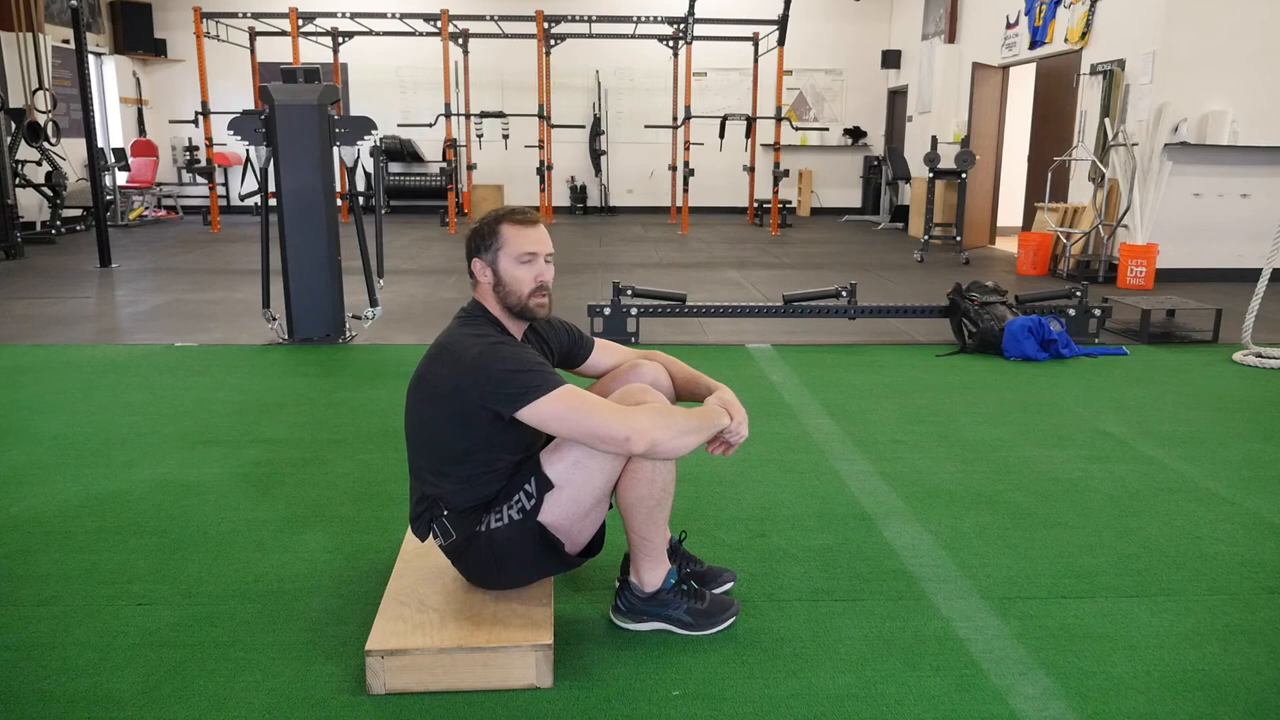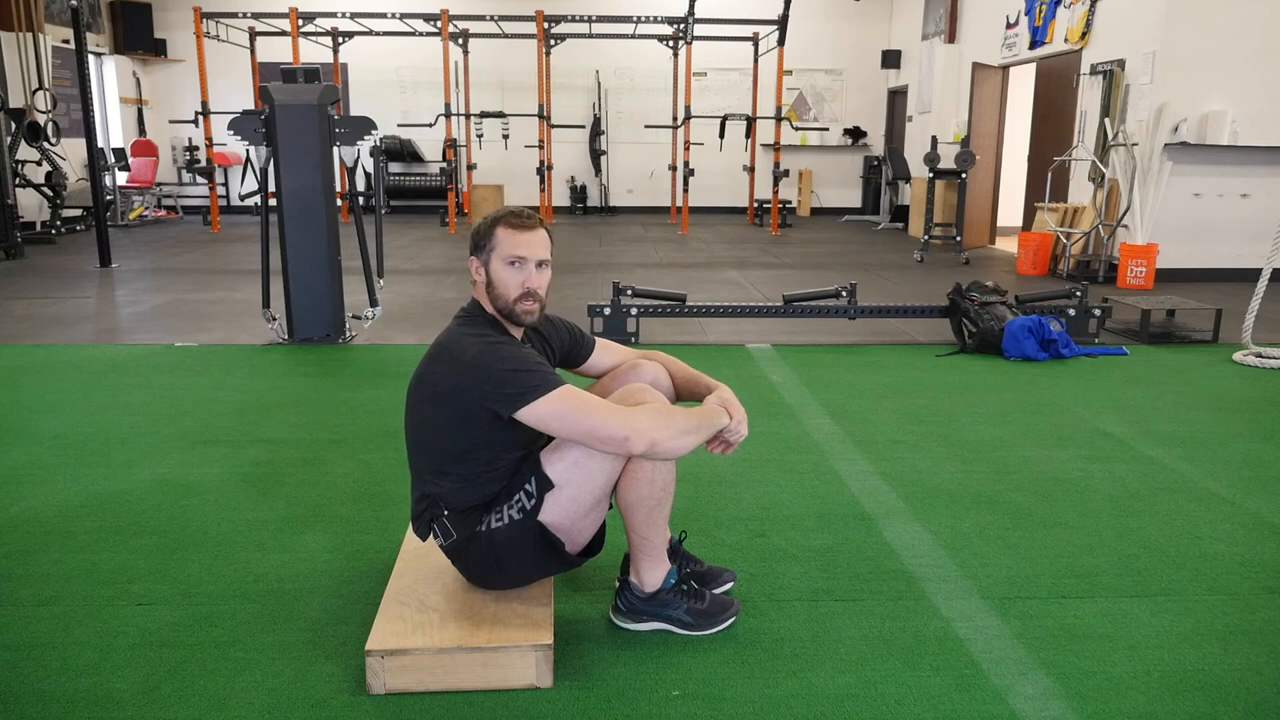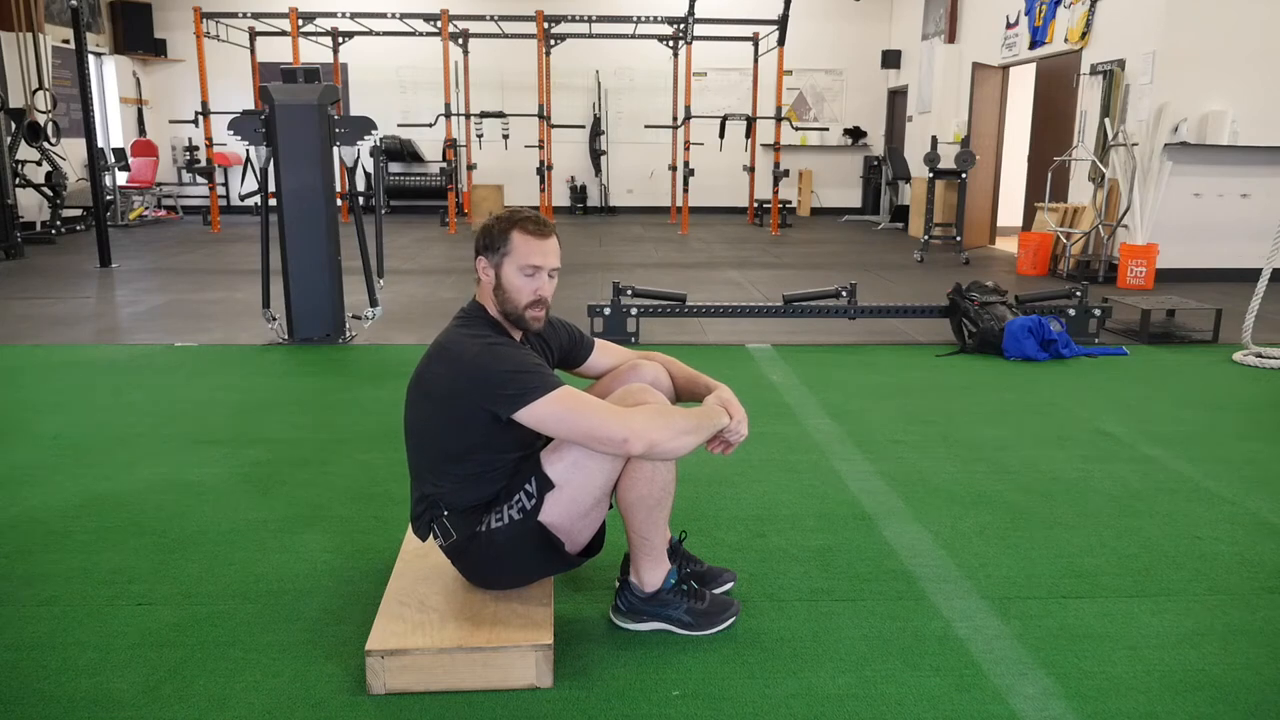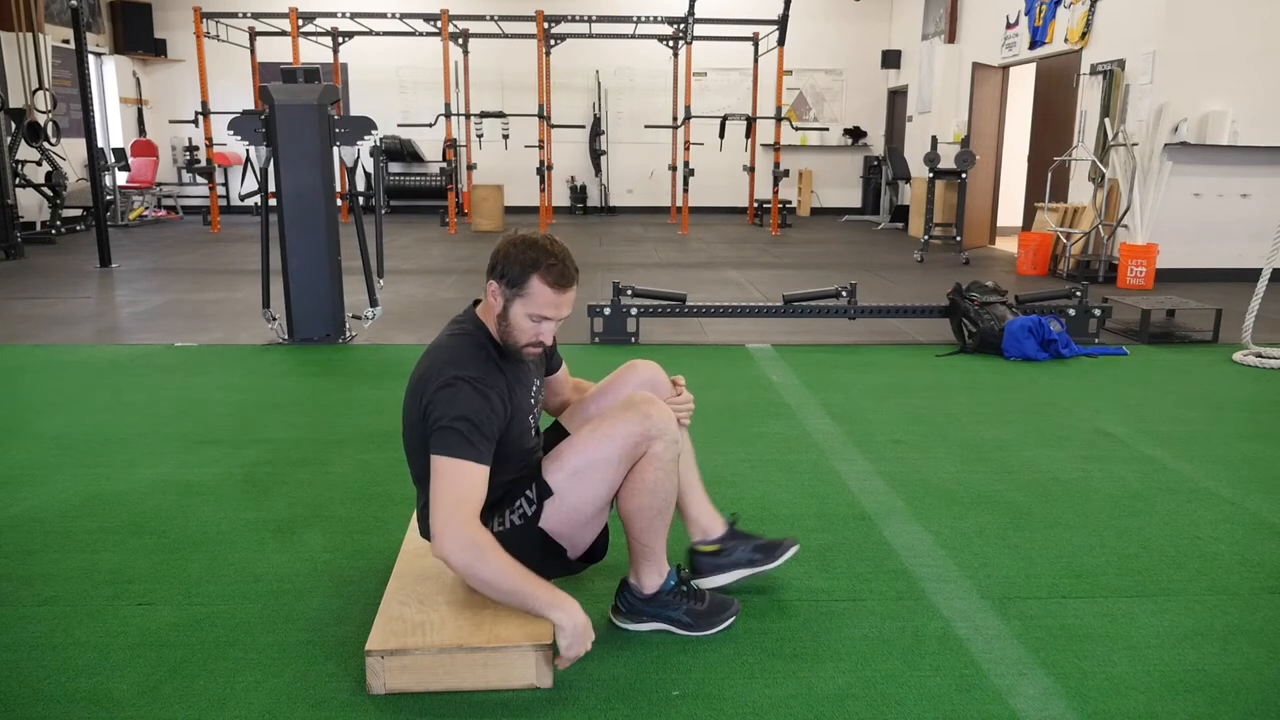
dt=1s
person 1, frame 1
left shoulder: (532, 326)
right shoulder: (482, 356)
left elbow: (642, 359)
right elbow: (633, 434)
left wrist: (715, 390)
right wrist: (718, 417)
left hip: (515, 487)
right hip: (485, 539)
left knee: (646, 376)
right knee: (641, 424)
left ankle: (657, 552)
right ankle: (649, 592)
person 1, frame 2
left shoulder: (534, 326)
right shoulder: (480, 356)
left elbow: (645, 359)
right elbow: (632, 435)
left wrist: (715, 390)
right wrist: (717, 416)
right hip: (484, 538)
left knee: (646, 377)
right knee: (640, 418)
left ankle: (658, 552)
right ankle: (650, 591)
person 1, frame 3
left shoulder: (533, 324)
right shoulder: (479, 357)
left elbow: (641, 360)
right elbow: (629, 436)
left wrist: (714, 389)
right wrist: (717, 417)
right hip: (486, 538)
left knee: (647, 378)
right knee: (641, 418)
left ankle: (659, 553)
right ankle: (650, 591)
person 1, frame 4
left shoulder: (517, 330)
right shoulder: (462, 383)
left elbow: (566, 393)
right elbow: (453, 539)
left wrist: (662, 396)
right wrist: (562, 611)
right hip: (504, 536)
left knee: (645, 377)
right knee: (648, 420)
left ankle: (712, 542)
right ankle: (650, 593)
